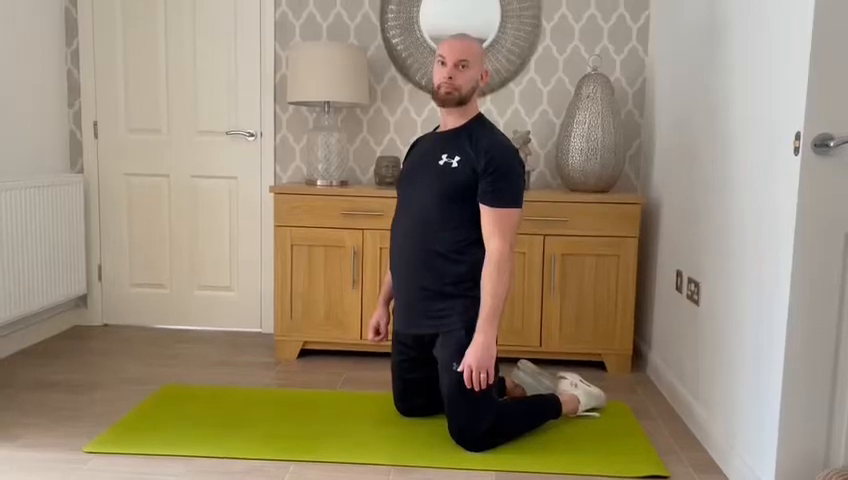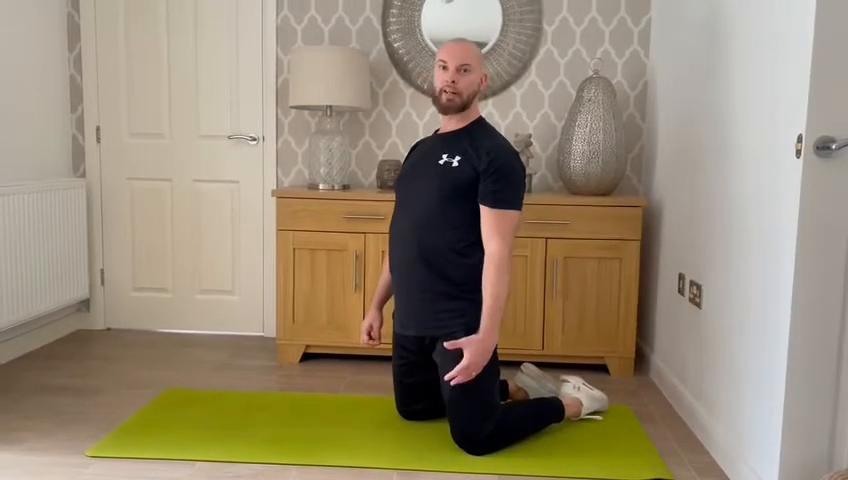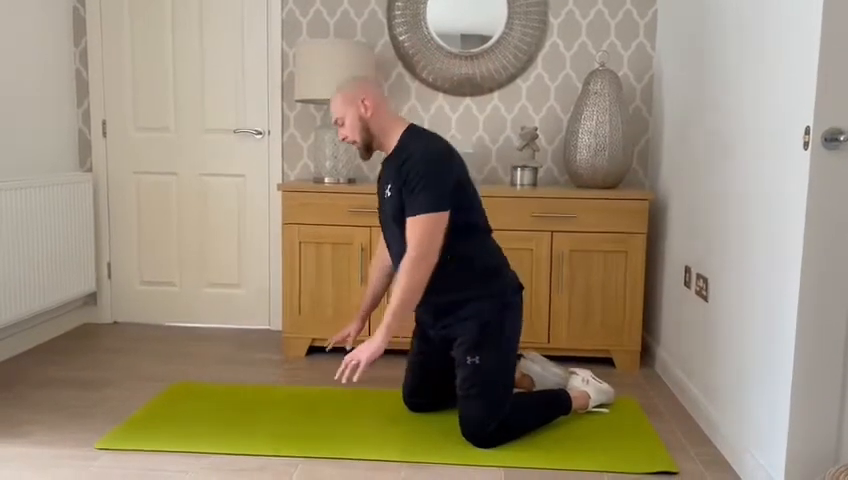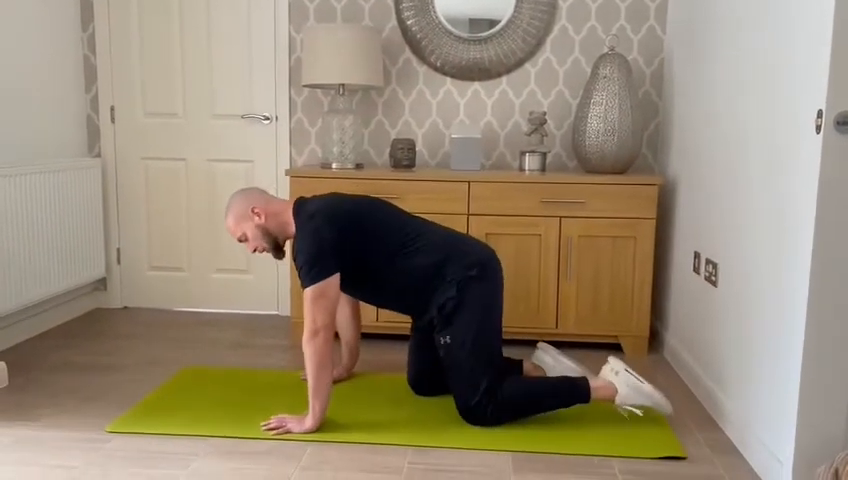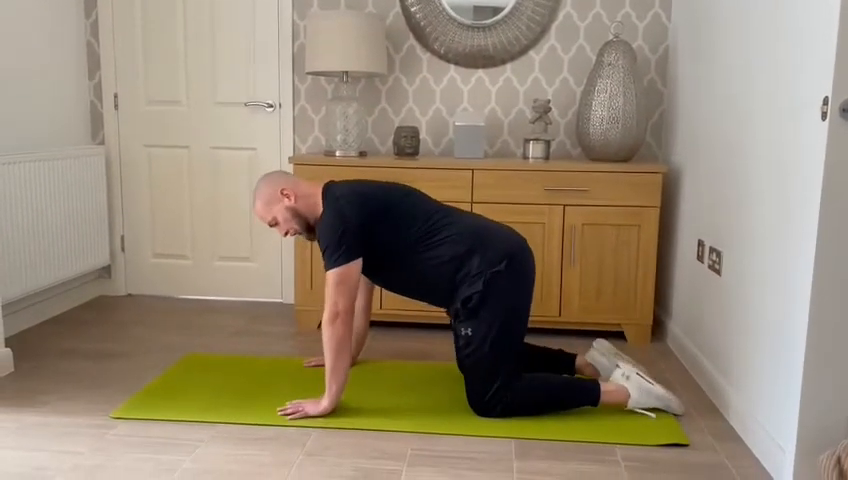
dt=1s
person 1, frame 1
left shoulder: (493, 151)
right shoulder: (421, 147)
left elbow: (498, 250)
left wrist: (485, 336)
right wrist: (384, 302)
left hip: (459, 317)
right hip: (411, 314)
left knee: (472, 434)
right knee: (410, 404)
left ankle: (567, 399)
right ankle: (508, 387)
person 1, frame 2
left shoulder: (494, 154)
right shoulder: (421, 150)
left elbow: (497, 250)
left wrist: (488, 334)
right wrist: (376, 304)
left hip: (460, 320)
right hip: (411, 316)
left knee: (475, 437)
right knee: (413, 407)
left ankle: (571, 402)
right ankle: (513, 388)
person 1, frame 3
left shoulder: (425, 157)
right shoulder: (392, 168)
left elbow: (421, 257)
right elbow: (387, 252)
left wrist: (379, 338)
right wrist: (361, 318)
left hip: (483, 308)
right hip: (440, 311)
left knee: (484, 430)
right knee: (418, 398)
left ankle: (581, 394)
right ankle: (521, 372)
person 1, frame 4
left shoulder: (311, 233)
right shoulder: (321, 220)
left elbow: (317, 332)
right elbow: (346, 298)
left wrist: (313, 418)
right wrist: (346, 366)
left hip: (466, 282)
right hip: (450, 284)
left knee: (479, 404)
right knee: (423, 382)
left ankle: (608, 386)
right ankle: (536, 366)
person 1, frame 5
left shoulder: (337, 217)
right shoulder: (349, 205)
left elbow: (337, 314)
right elbow: (362, 290)
left wrist: (328, 400)
right wrist: (348, 355)
left hip: (493, 272)
right hip: (495, 263)
left knee: (488, 396)
right knee: (479, 359)
left ankle: (619, 391)
right ankle: (587, 363)
